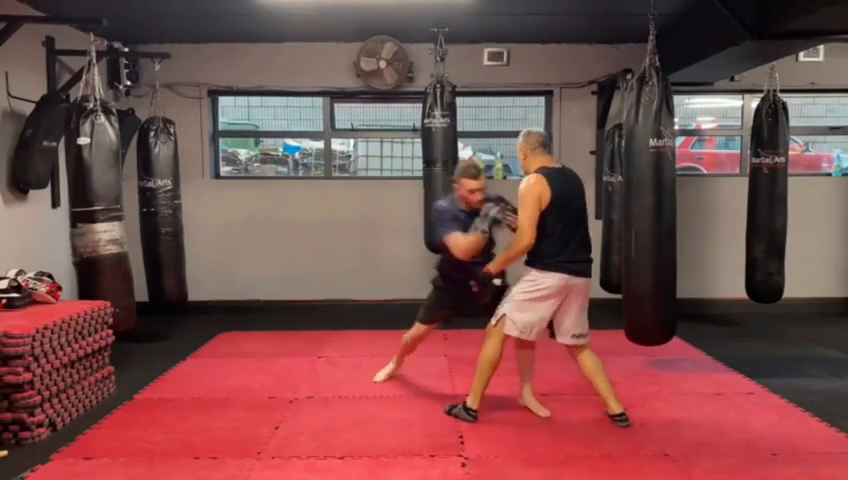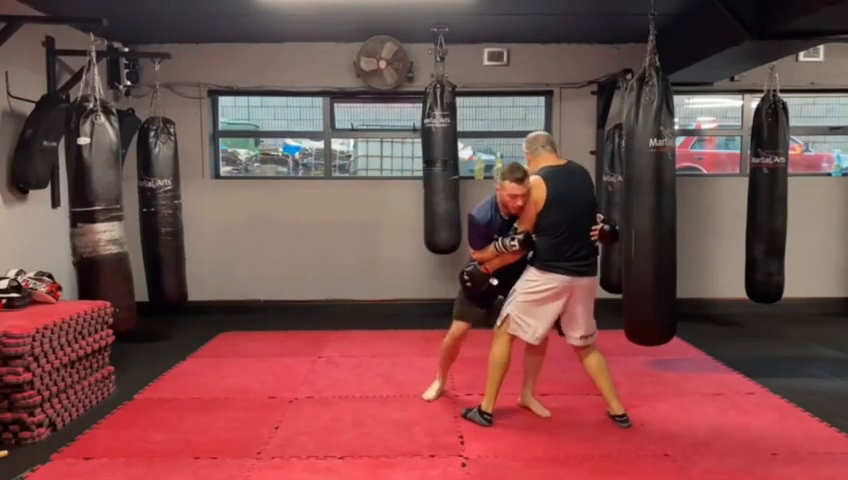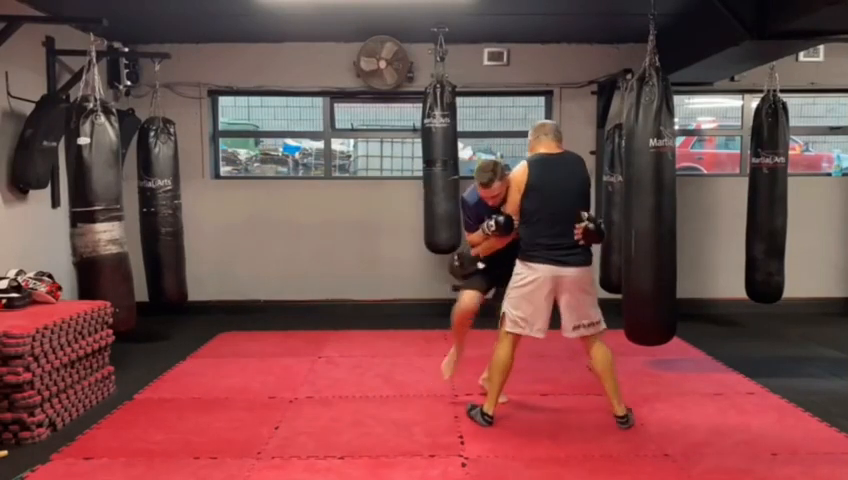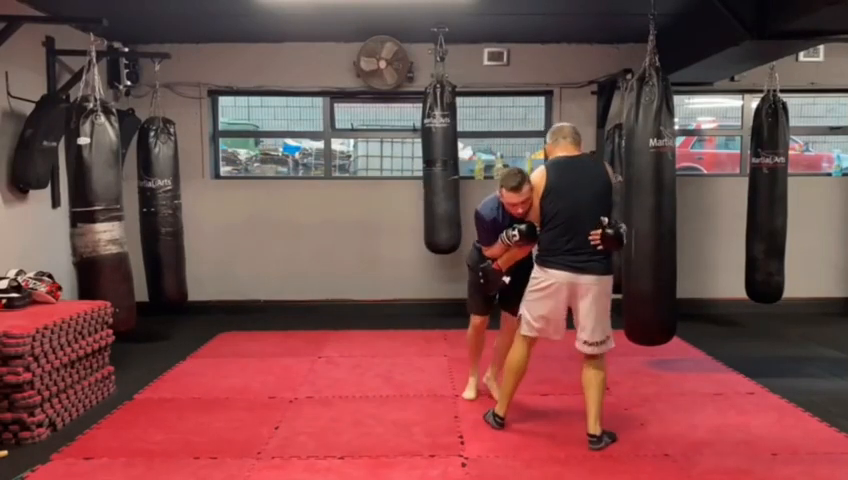
dt=0.5s
person 1, frame 1
left shoulder: (532, 184)
right shoulder: (573, 178)
left elbow: (526, 240)
left wrist: (490, 268)
left hip: (545, 274)
right hip: (579, 275)
left knee: (496, 332)
right knee: (579, 346)
left ankle: (471, 405)
right ankle: (617, 409)
person 1, frame 2
left shoulder: (537, 183)
right shoulder: (583, 175)
left wrist: (484, 269)
left hip: (547, 275)
right hip: (584, 275)
left knee: (503, 333)
right knee: (585, 345)
left ankle: (486, 409)
right ankle: (618, 411)
person 1, frame 3
left shoulder: (524, 171)
right shoulder: (579, 165)
left wrist: (476, 252)
left hip: (534, 265)
right hip: (577, 267)
left knee: (508, 336)
right knee: (591, 334)
left ankle: (487, 410)
right ankle: (620, 411)
person 1, frame 4
left shoulder: (542, 175)
right shoulder: (604, 170)
left wrist: (498, 267)
left hip: (551, 271)
right hip: (595, 275)
left knee: (524, 337)
right knee: (593, 354)
left ankle: (500, 412)
right ankle: (595, 430)
person 2, frame 1
left shoulder: (491, 203)
right shoulder: (443, 211)
left elbow: (516, 223)
right elbow: (460, 251)
right wrist: (485, 224)
left hip: (486, 278)
right hip: (452, 282)
right knee: (419, 332)
right ankle: (395, 364)
person 2, frame 2
right shoulder: (480, 216)
right elbow: (478, 255)
right wrist: (502, 245)
left hip: (518, 273)
right hip: (484, 274)
right knee: (457, 332)
left ankle: (527, 394)
right ankle: (440, 381)
person 2, frame 3
right shoulder: (470, 199)
right elbow: (472, 240)
right wrist: (487, 229)
left hip: (517, 259)
right hip: (485, 259)
right knee: (467, 303)
left ankle: (488, 377)
right ankle: (457, 347)
person 2, frame 4
right shoulder: (486, 212)
right elbow: (490, 252)
right wrist: (507, 240)
left hip: (519, 266)
right hip: (485, 264)
left knee: (511, 325)
right knee: (478, 323)
left ankle: (492, 376)
right ankle: (473, 377)
